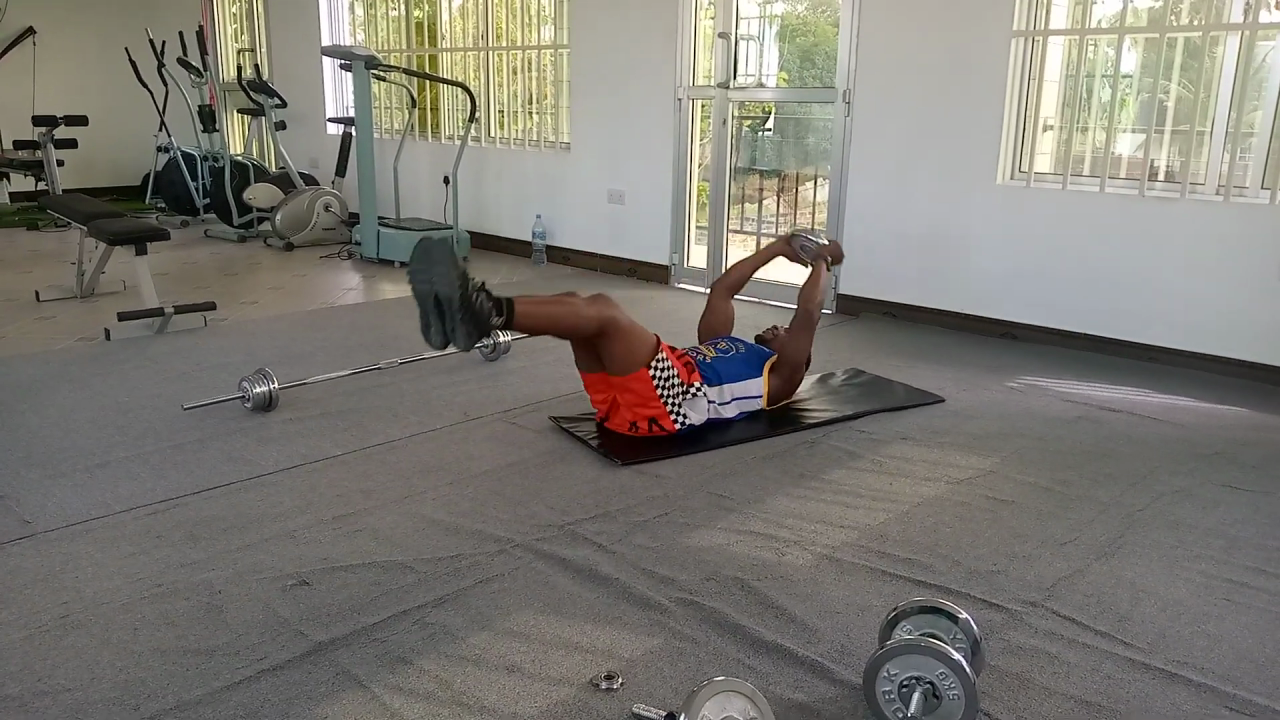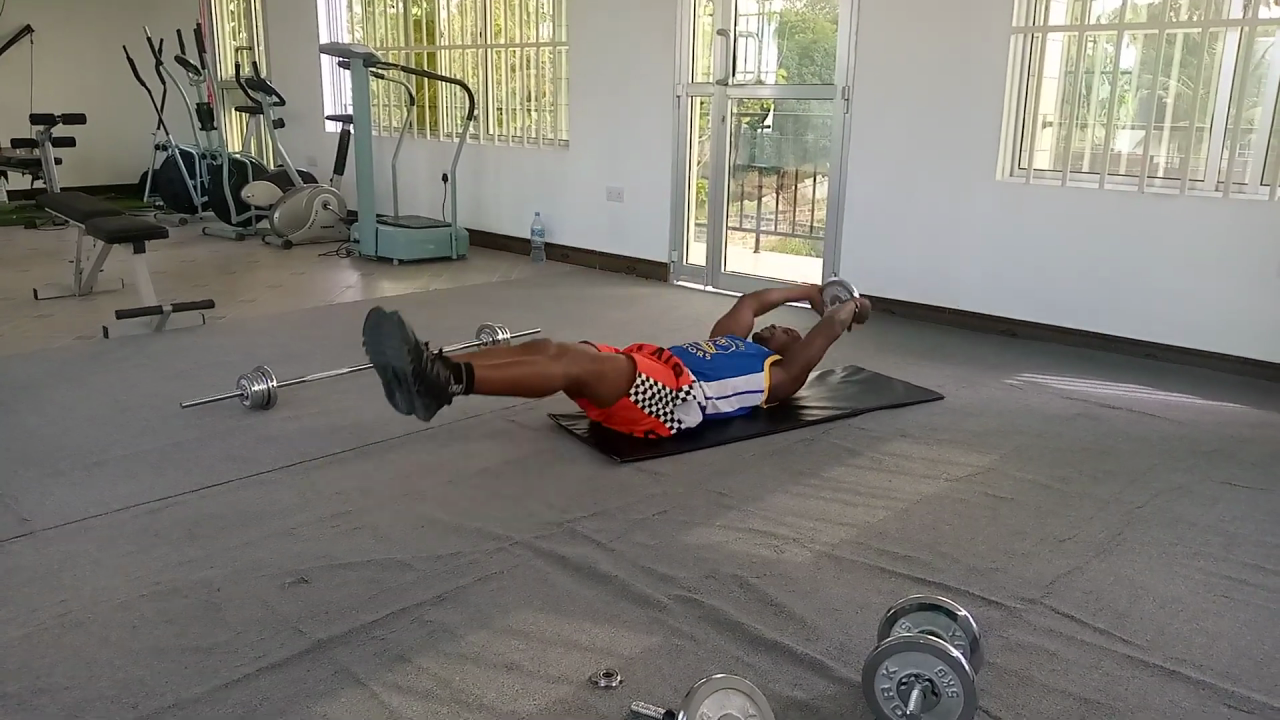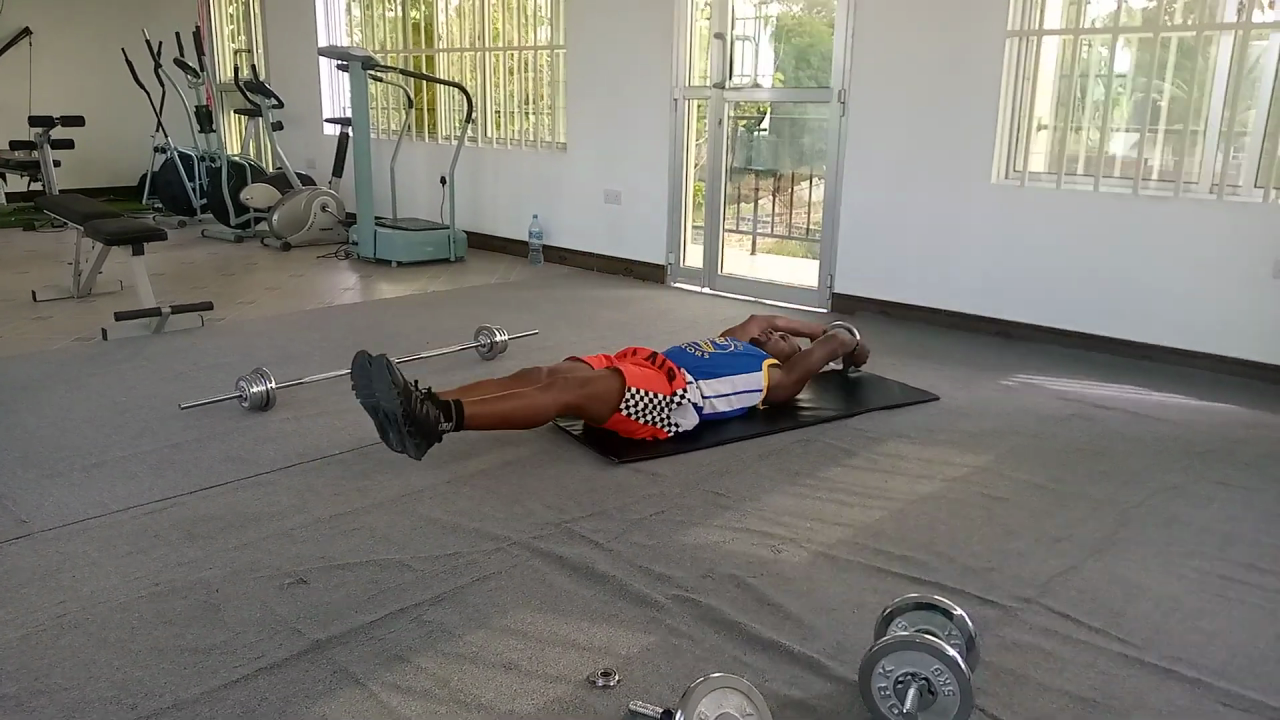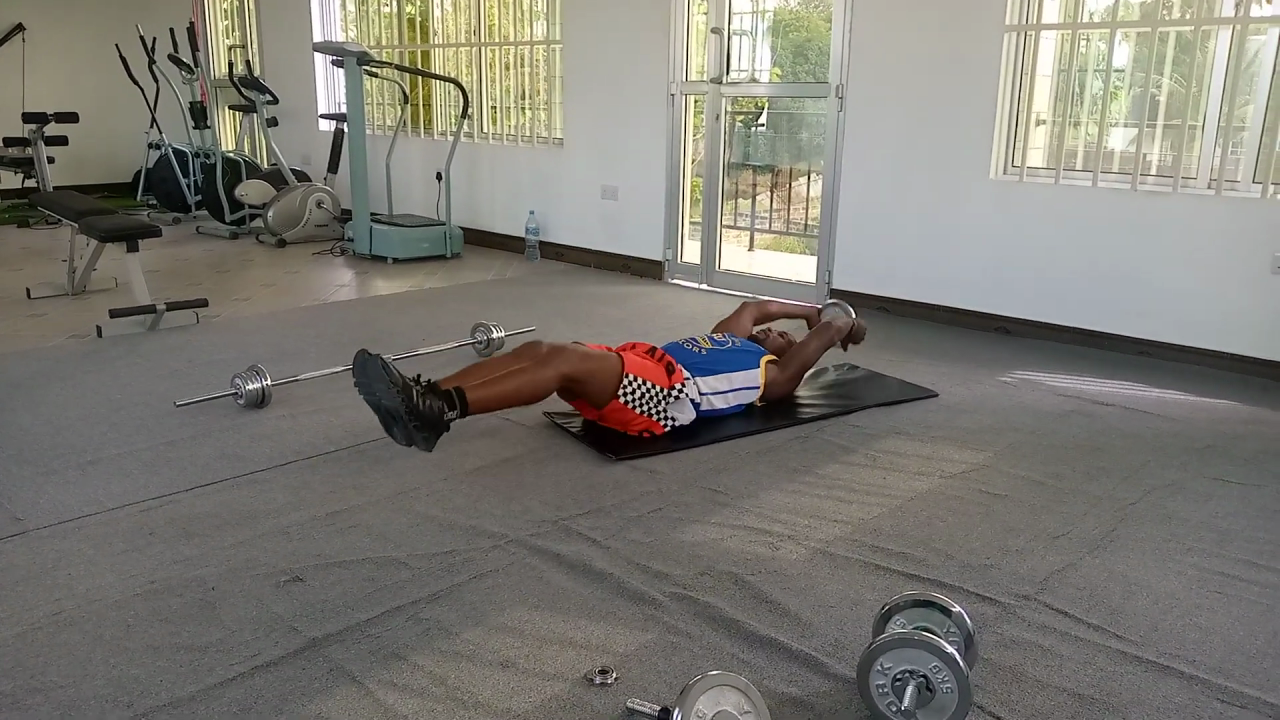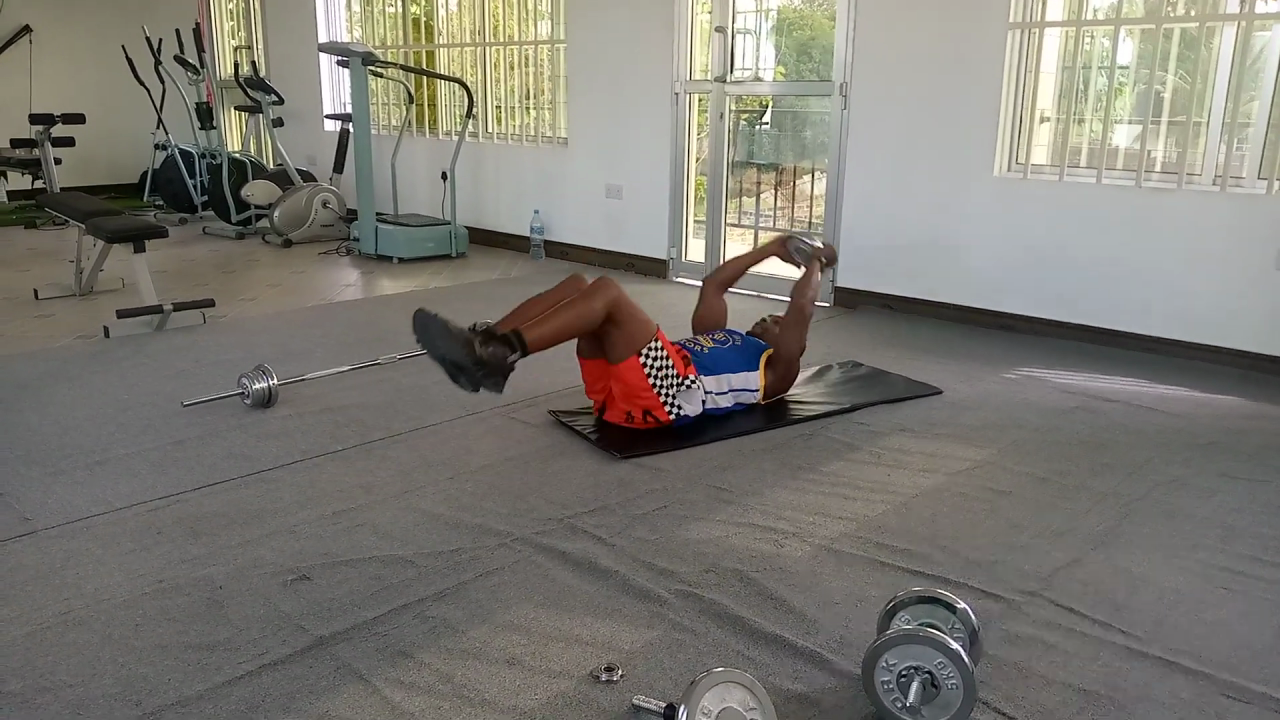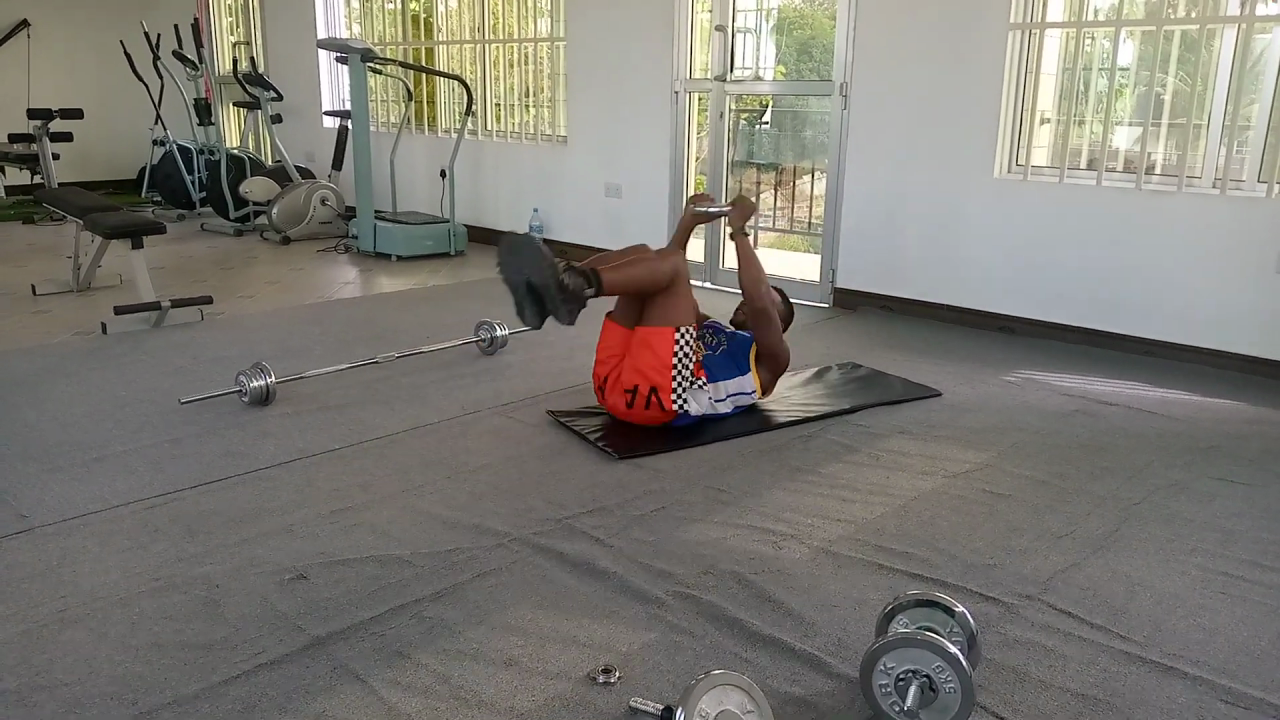
dt=0.2s
person 1, frame 1
left shoulder: (778, 378)
right shoulder: (726, 344)
left elbow: (806, 319)
right elbow: (721, 290)
left wrist: (819, 266)
right wrist: (773, 250)
left hip: (672, 399)
right hip: (619, 399)
left knee: (600, 308)
right knee: (571, 304)
left ankle: (488, 312)
right ankle: (468, 311)
person 1, frame 2
left shoulder: (780, 375)
right shoulder: (733, 342)
left elbow: (825, 329)
right elbow: (753, 301)
right wrist: (811, 291)
left hip: (671, 395)
right hip: (648, 365)
left knee: (573, 362)
right knee: (547, 350)
left ankle: (446, 381)
right ankle: (434, 372)
person 1, frame 3
left shoulder: (776, 379)
right shoulder: (735, 348)
left elbow: (826, 347)
right elbow: (761, 319)
right wrist: (824, 326)
left hip: (667, 400)
right hip: (642, 365)
left knee: (566, 386)
right knee: (540, 376)
left ankle: (434, 420)
right ankle: (424, 405)
person 1, frame 4
left shoulder: (775, 375)
right shoulder: (736, 344)
left elbow: (820, 338)
right elbow: (753, 308)
right wrist: (809, 310)
left hip: (663, 402)
left knee: (563, 356)
right knee: (541, 350)
left ankle: (441, 410)
right ankle: (427, 395)
person 1, frame 5
left shoulder: (775, 368)
right shoulder: (723, 340)
left elbow: (800, 314)
right elbow: (715, 284)
left wrist: (815, 267)
right wrist: (769, 249)
left hip: (660, 403)
right hip: (617, 394)
left knee: (606, 292)
right knee: (578, 284)
left ankle: (502, 352)
right ankle: (486, 342)
person 1, frame 6
left shoulder: (769, 355)
right shoulder: (707, 330)
left elbow: (760, 302)
left wrist: (740, 232)
right wrist: (688, 225)
left hip: (665, 402)
right hip: (616, 386)
left knee: (669, 264)
right knee: (647, 263)
left ankle: (573, 287)
right ankle: (556, 287)
